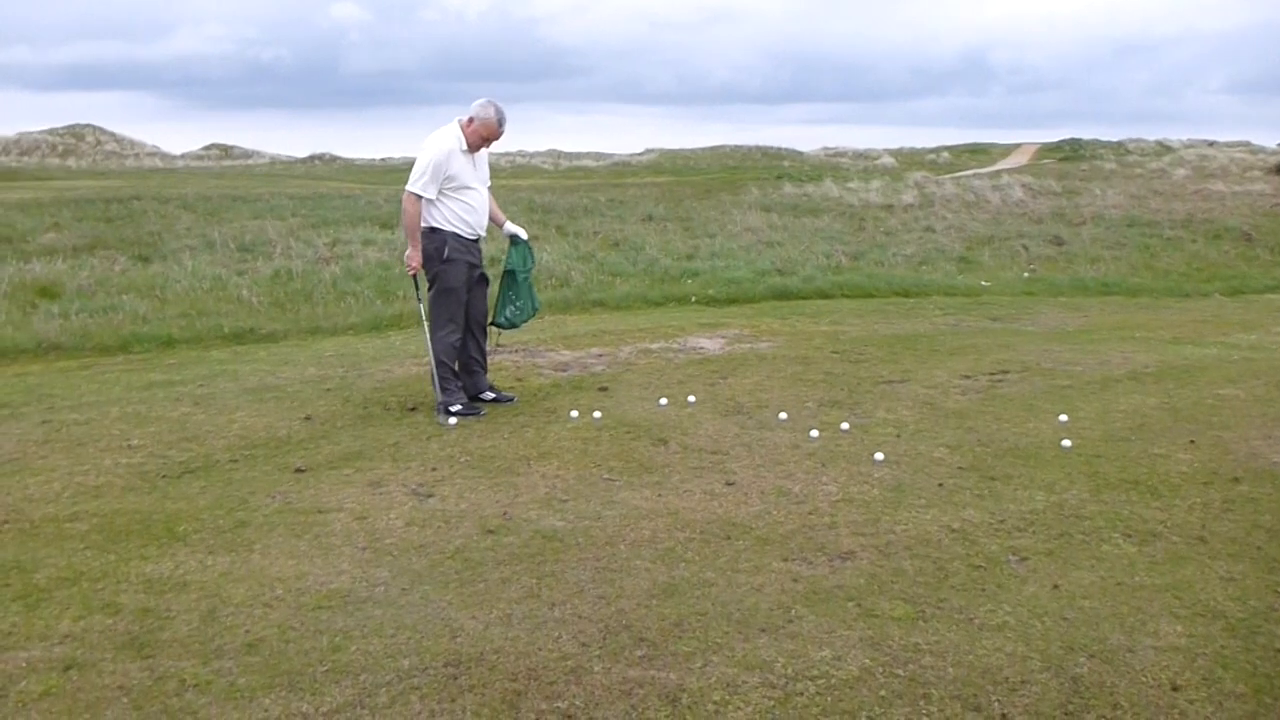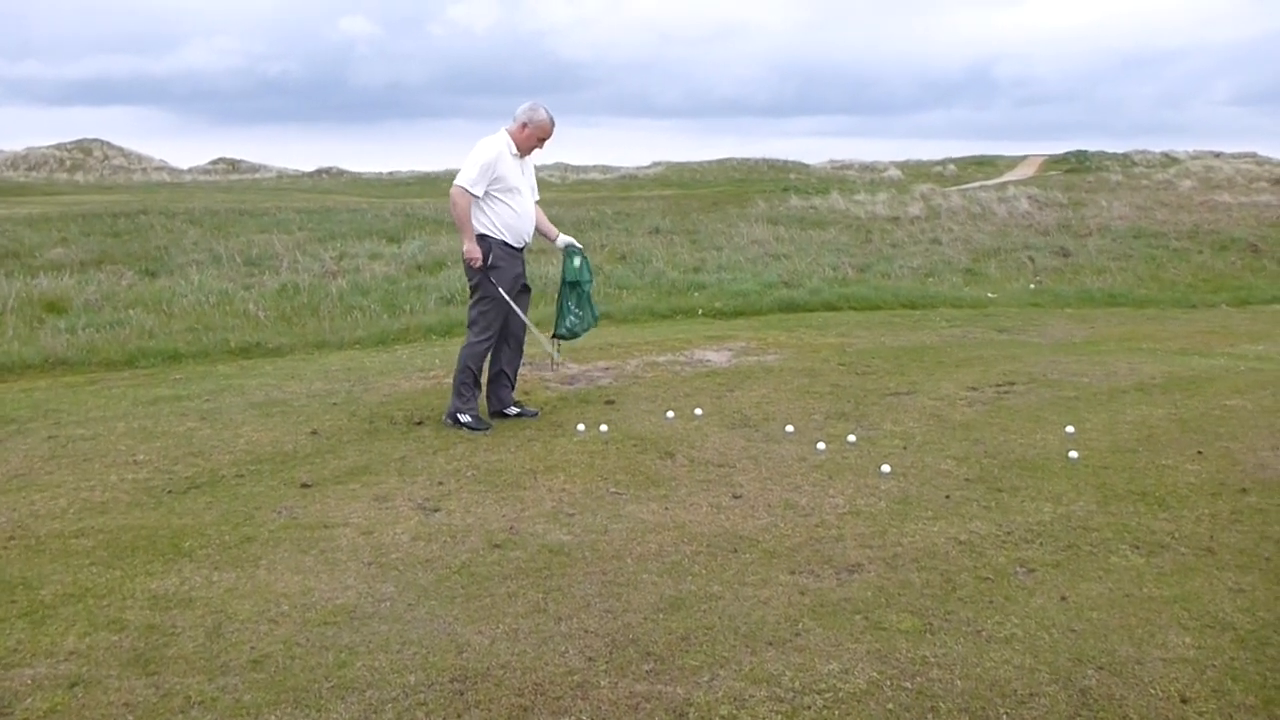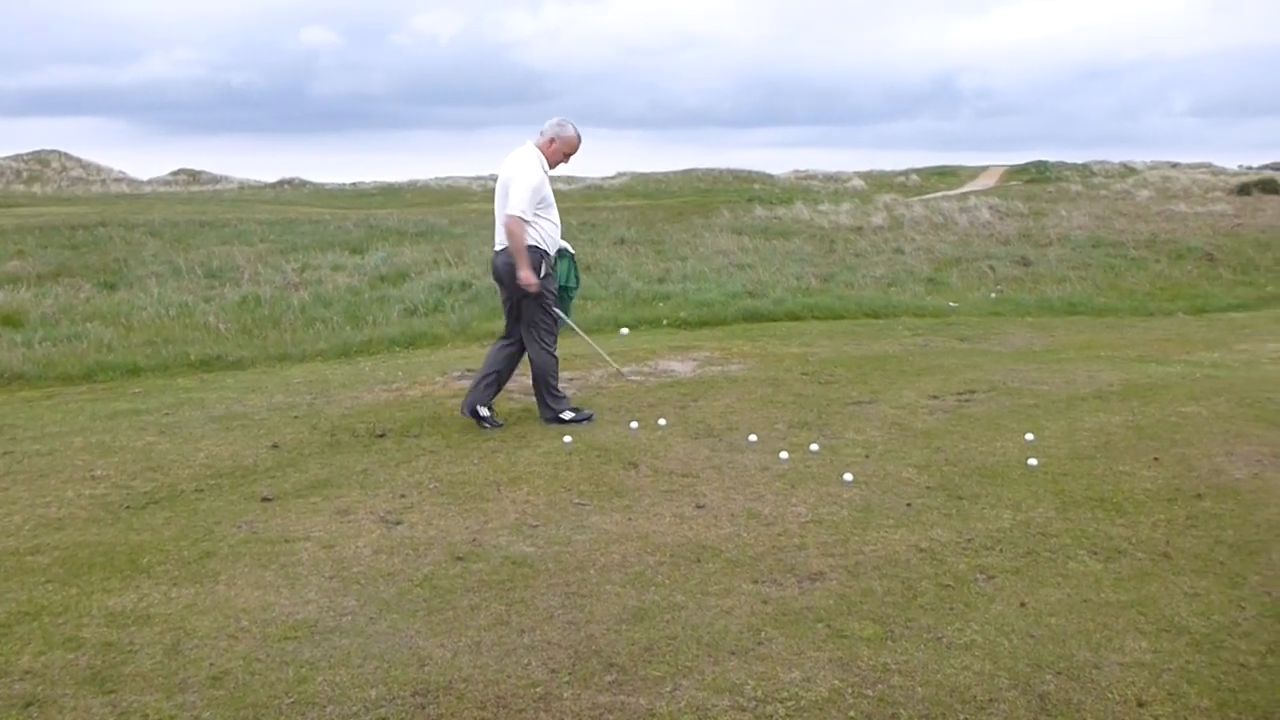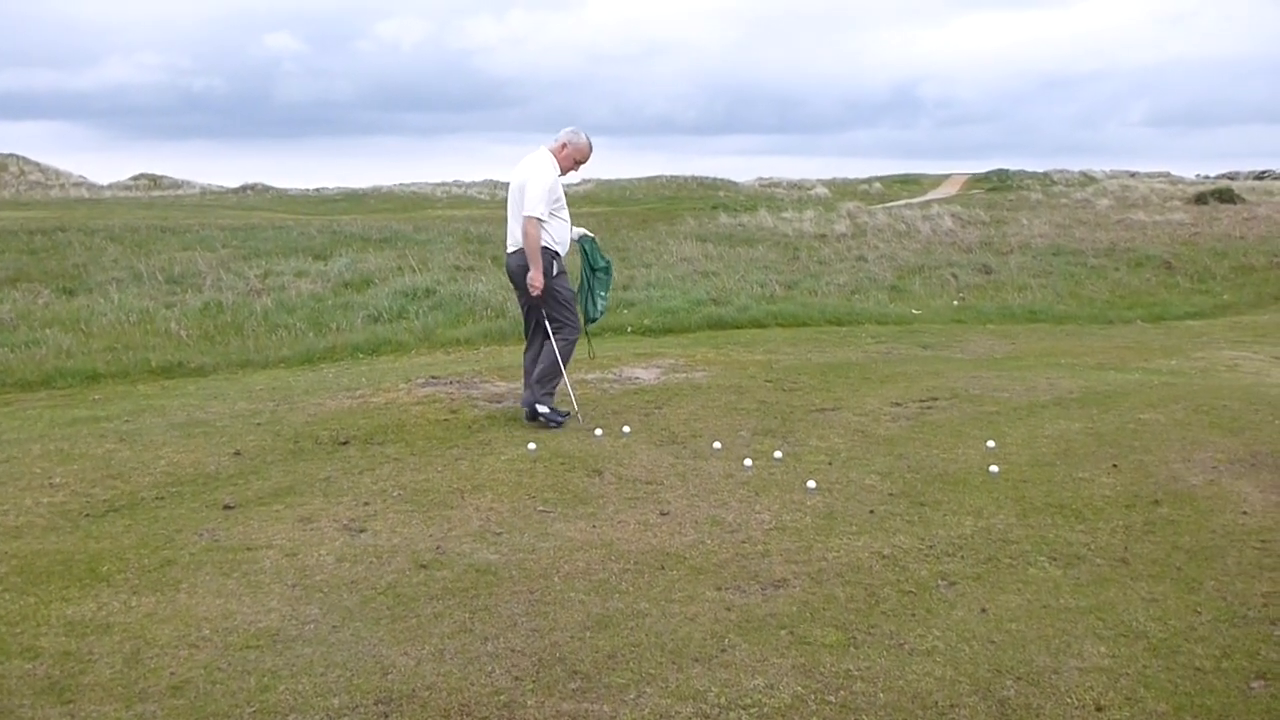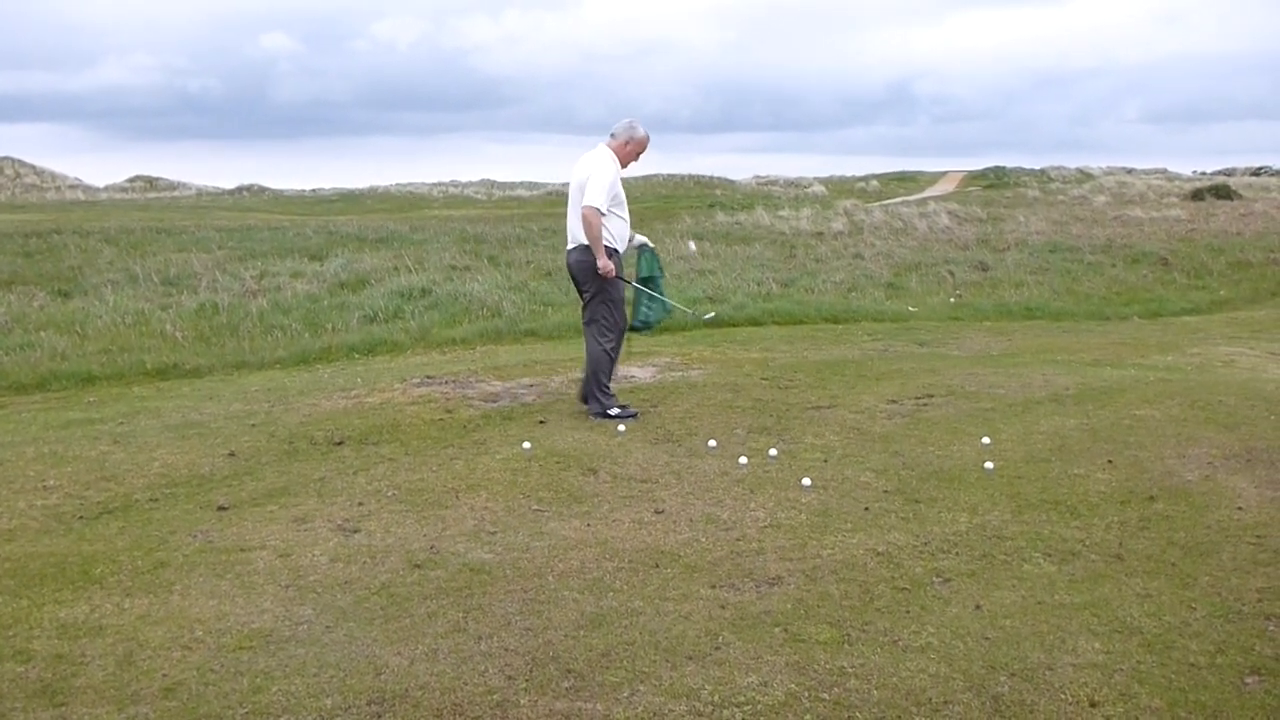
dt=1s
person 1, frame 1
left shoulder: (478, 149)
right shoulder: (440, 148)
right elbow: (412, 199)
left wrist: (505, 224)
right wrist: (414, 248)
left hip: (470, 245)
right hip: (445, 246)
left knee: (476, 319)
right knee: (449, 323)
left ankle: (476, 386)
right ankle: (449, 397)
person 1, frame 2
left shoulder: (524, 159)
right shoulder: (490, 151)
left elbow: (530, 206)
right elbow: (459, 193)
left wrist: (557, 237)
right wrist: (468, 242)
left hip: (514, 255)
right hip: (490, 254)
left knee: (512, 332)
right knee: (483, 332)
left ankle: (501, 401)
right ankle: (461, 407)
person 1, frame 3
left shoulder: (526, 162)
right shoulder: (529, 169)
right elbow: (514, 222)
left wrist: (553, 240)
right wrist: (525, 268)
left hip: (517, 262)
right hip: (530, 263)
left knee: (516, 337)
right knee: (541, 337)
left ankle: (479, 400)
right ankle: (554, 408)
person 1, frame 4
left shoulder: (536, 165)
right shoulder: (544, 172)
right elbow: (530, 224)
left wrist: (568, 231)
right wrist: (535, 270)
left hip: (524, 260)
right hip: (540, 262)
left knee: (540, 336)
right knee: (565, 329)
left ankle: (537, 402)
right ankle: (538, 397)
person 1, frame 5
left shoulder: (594, 160)
right shoulder: (605, 168)
right elbow: (589, 213)
left wrist: (631, 236)
right wrist: (602, 257)
left hip: (585, 257)
right hip: (596, 260)
left knee: (612, 326)
right knee: (603, 332)
left ankle: (593, 390)
right ankle: (601, 403)
